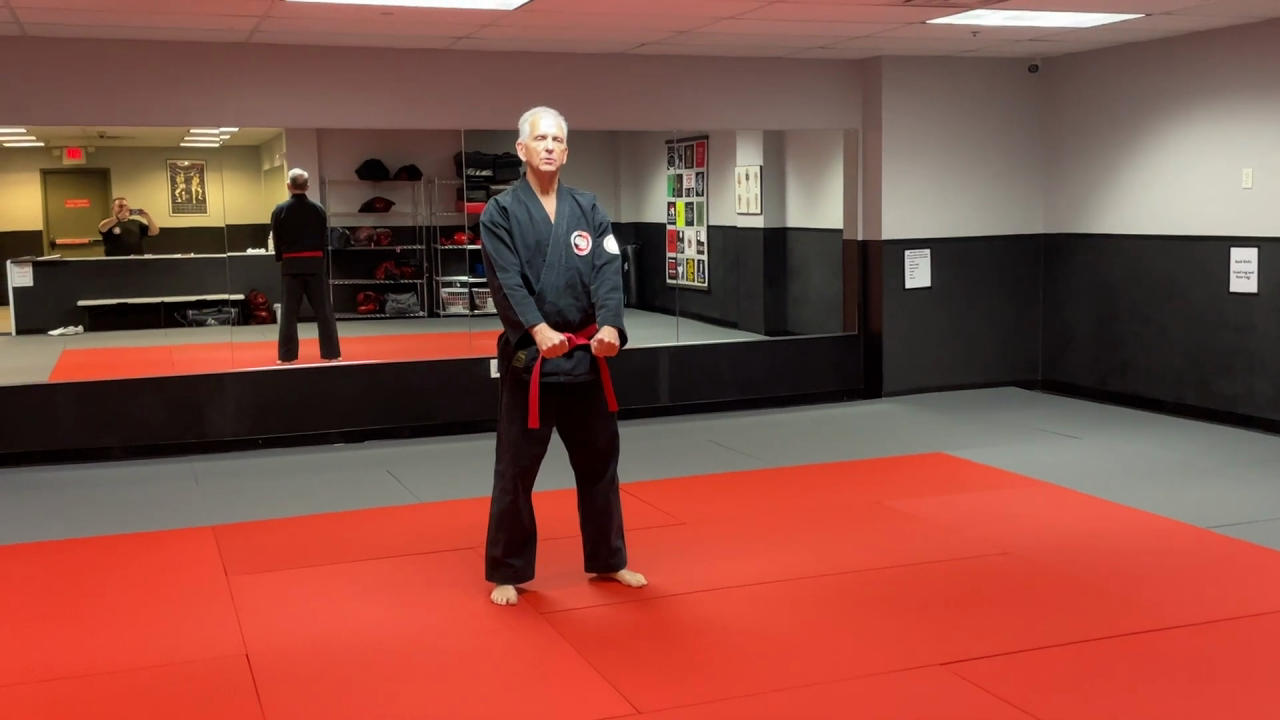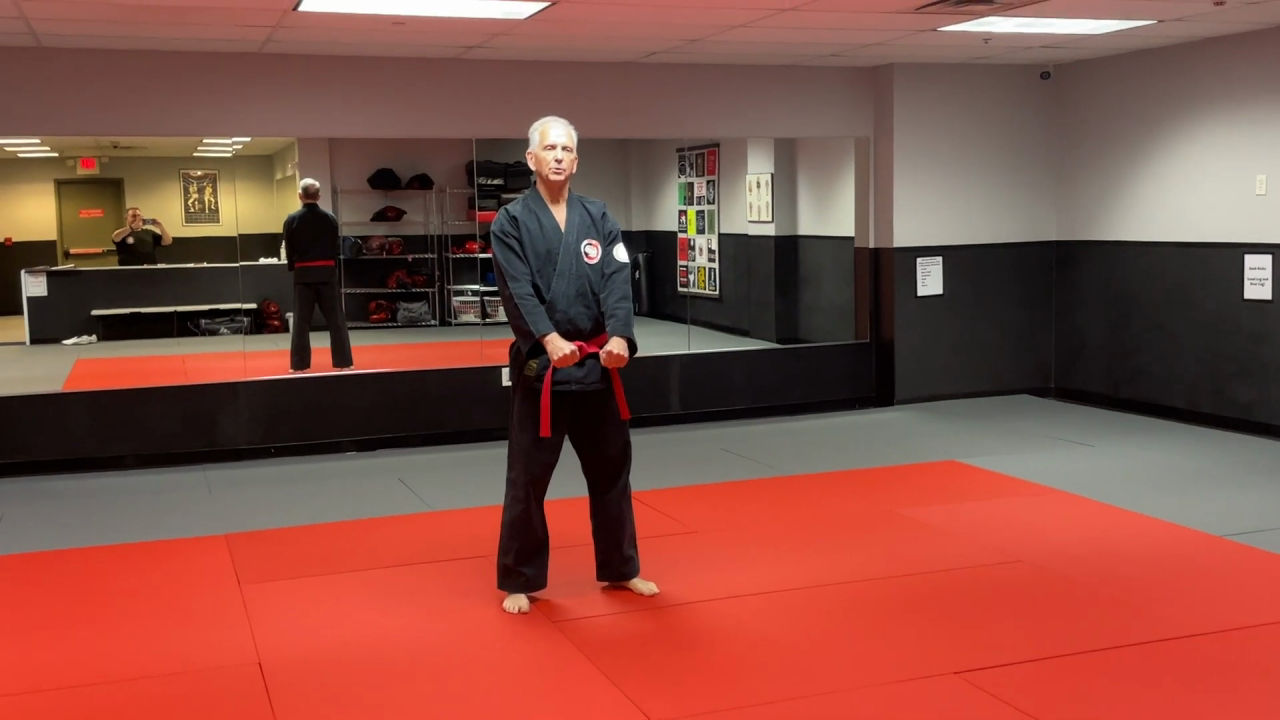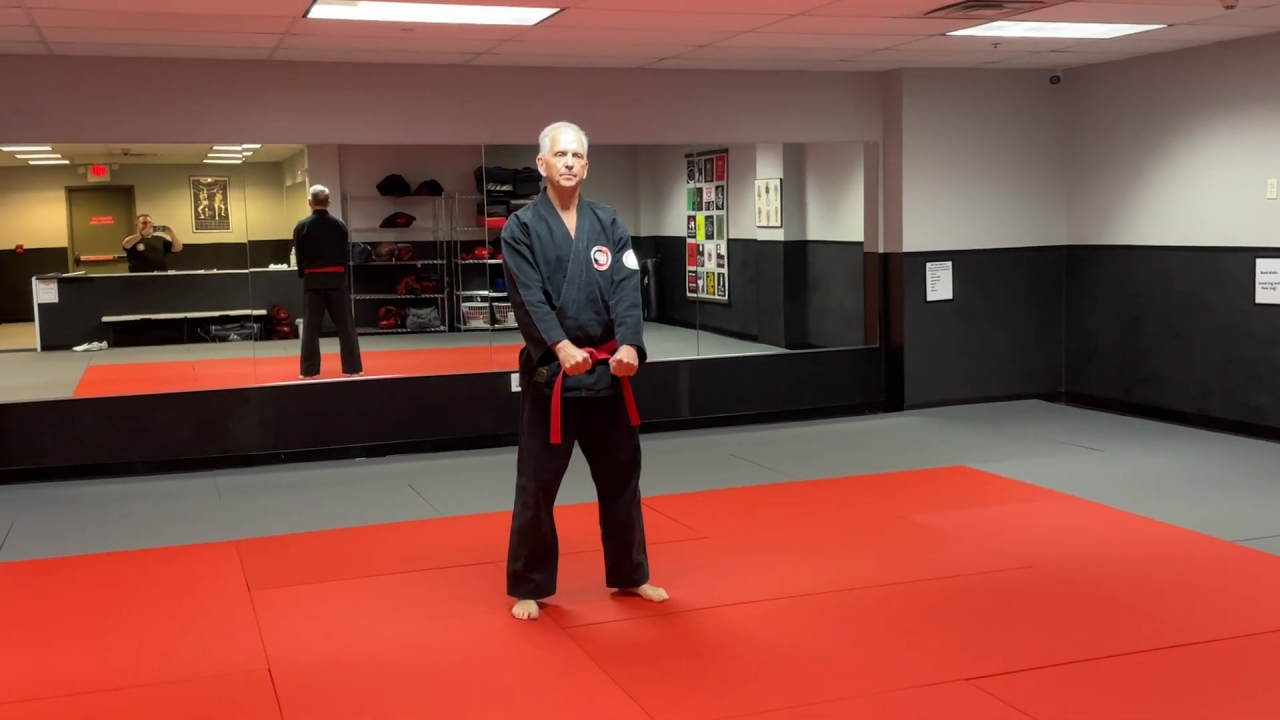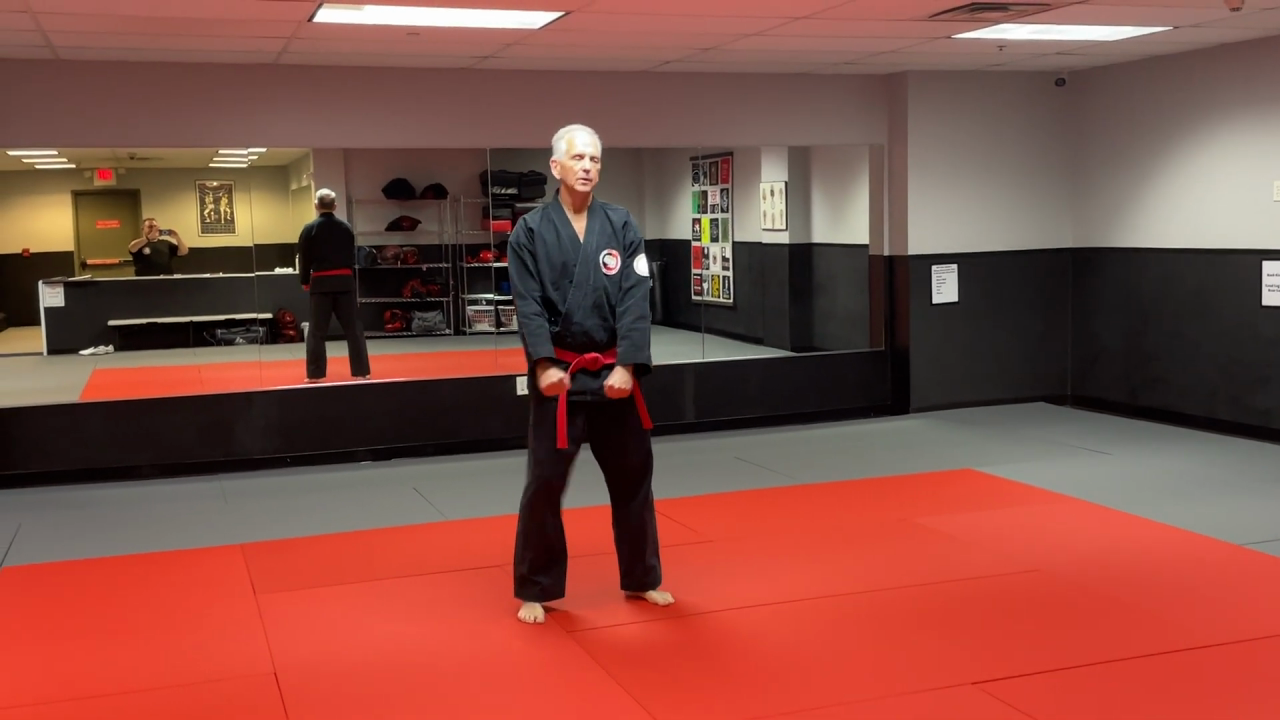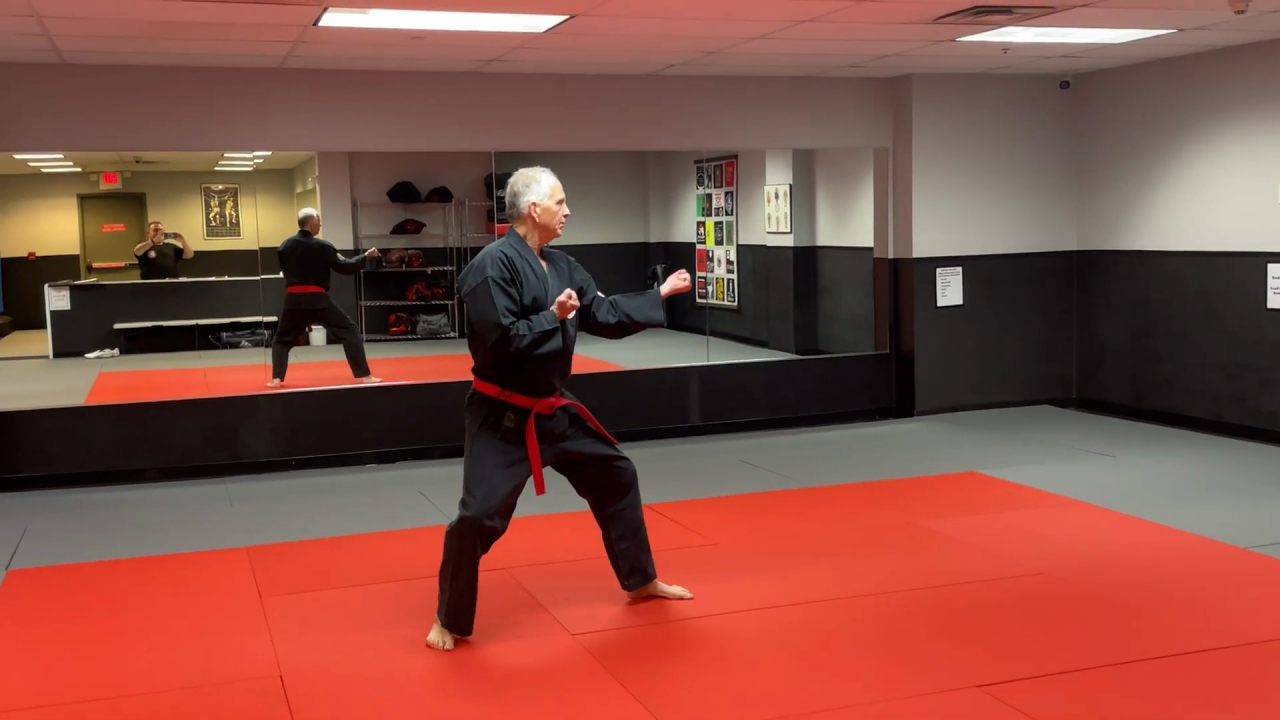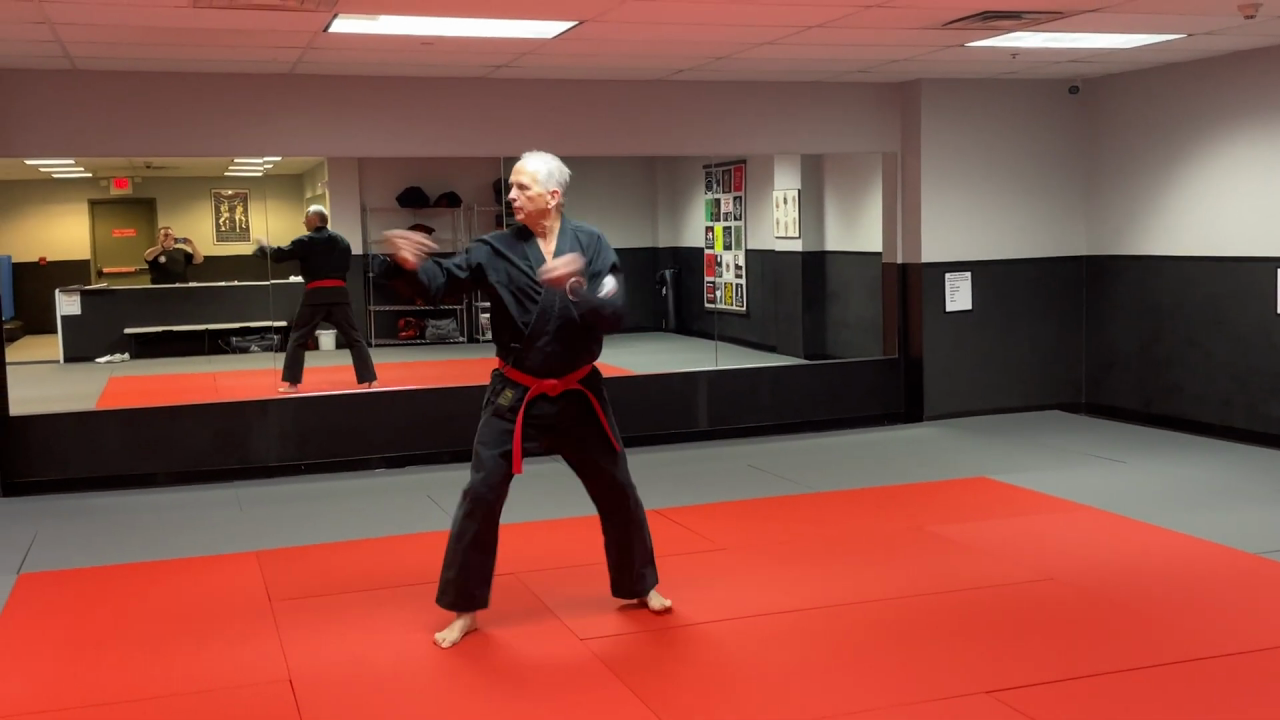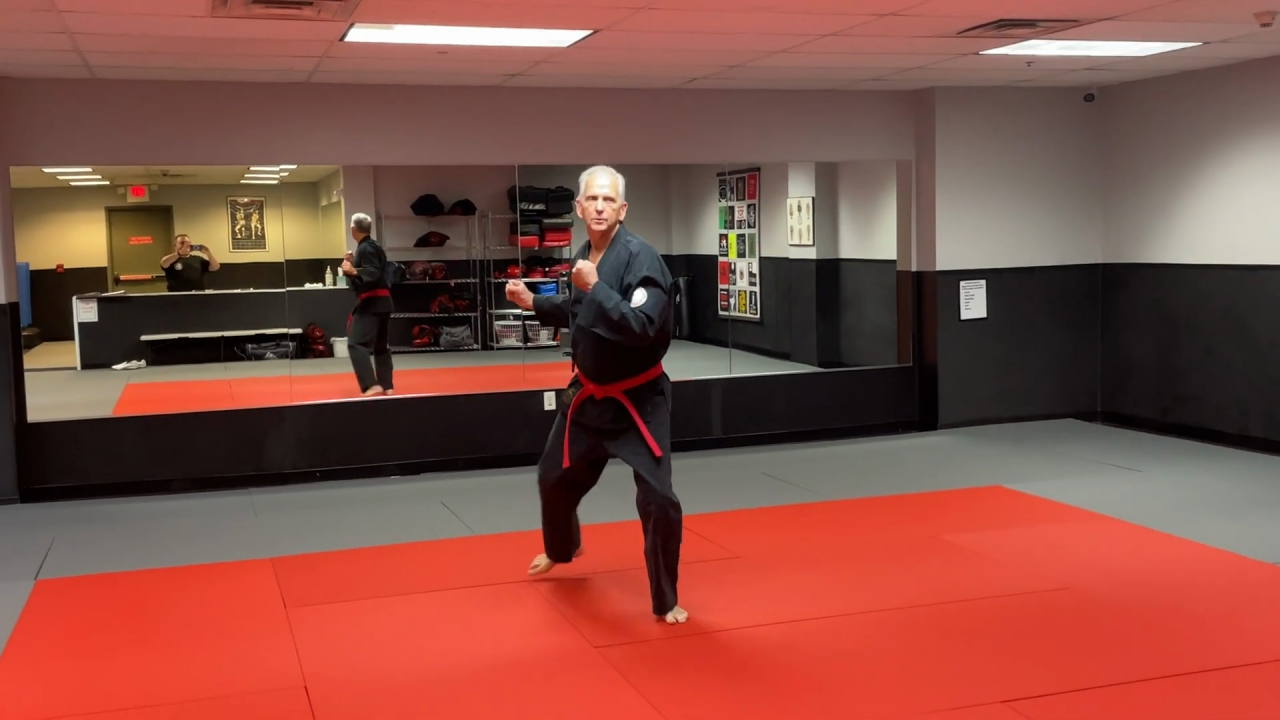
dt=0.7s
person 1, frame 1
left shoulder: (588, 209)
right shoulder: (501, 212)
left elbow: (607, 271)
right elbow: (506, 281)
left wrist: (610, 325)
right wrist: (538, 330)
left hip: (585, 354)
right hip: (528, 356)
left knee: (599, 461)
right knee: (516, 469)
left ankle: (608, 561)
right ankle: (507, 573)
person 1, frame 2
left shoulder: (598, 217)
right shoulder: (511, 222)
left elbow: (616, 281)
right elbow: (517, 291)
left wrist: (619, 335)
right wrist: (549, 340)
left hip: (597, 363)
right hip: (540, 365)
left knee: (611, 469)
right knee: (527, 477)
left ankle: (619, 569)
right ankle: (519, 581)
person 1, frame 3
left shoulder: (608, 223)
right shoulder: (521, 227)
left elbow: (626, 288)
right elbow: (528, 297)
left wrist: (628, 344)
right wrist: (561, 347)
left hip: (607, 368)
right hip: (549, 371)
left knee: (621, 475)
right knee: (538, 483)
left ankle: (629, 575)
right ankle: (528, 586)
person 1, frame 4
left shoulder: (620, 223)
right shoulder: (531, 230)
left elbow: (637, 300)
right elbow: (529, 306)
left wrist: (628, 365)
right wrist: (543, 365)
left hip: (615, 370)
right hip: (559, 372)
left knee: (632, 477)
right knee: (546, 482)
left ankle: (642, 579)
right ankle: (538, 589)
person 1, frame 5
left shoulder: (560, 265)
right shoulder: (494, 264)
left elbow: (604, 316)
right elbow: (500, 341)
left wrist: (660, 294)
right wrist: (553, 317)
left hip: (553, 409)
right hip: (501, 415)
left knee: (616, 476)
right knee: (479, 517)
left ankle: (640, 579)
right ankle: (450, 619)
person 1, frame 6
left shoulder: (592, 245)
right shoulder: (498, 246)
left elbow: (610, 316)
right elbow: (444, 282)
left wrist: (575, 287)
right wrist: (414, 262)
left hip: (577, 393)
right hip: (515, 394)
left knee: (615, 492)
right knee: (481, 497)
left ankle: (639, 586)
right ankle: (464, 609)
person 1, frame 7
left shoulder: (640, 257)
right shoulder: (584, 257)
left elbow: (642, 327)
left wrist: (593, 288)
right wrist: (534, 303)
left hip: (638, 397)
right hip: (588, 394)
left knee: (658, 499)
right knee: (555, 478)
left ankle: (666, 601)
right ankle: (562, 550)
person 2, frame 1
left shoulder: (280, 210)
right shoulder: (318, 209)
left elbow: (276, 241)
right elbow: (324, 238)
left hip: (291, 264)
right hip: (315, 263)
left knee: (289, 311)
right knee: (324, 310)
left ankle: (287, 356)
right ankle: (331, 353)
person 2, frame 2
left shoulder: (292, 220)
right shoulder: (330, 218)
left elbow: (289, 251)
right elbow: (336, 248)
left hip: (303, 273)
right hip: (327, 272)
left knee: (301, 320)
right knee: (336, 319)
left ankle: (299, 364)
right ankle: (343, 362)
person 2, frame 3
left shoulder: (302, 226)
right shoulder: (339, 225)
left elbow: (299, 257)
right elbow: (346, 254)
left hip: (313, 280)
right hip: (336, 278)
left knee: (311, 326)
right knee: (345, 324)
left ankle: (309, 371)
right ankle: (353, 368)
person 2, frame 4
left shoulder: (310, 229)
right shoulder: (346, 228)
left elbow: (304, 259)
right elbow: (351, 256)
left wrist: (305, 281)
left hip: (320, 282)
right hip: (344, 281)
left knee: (316, 330)
right knee: (353, 328)
left ankle: (315, 374)
right ankle: (361, 372)
person 2, frame 5
left shoulder: (285, 246)
right shoulder: (321, 247)
right elbow: (345, 267)
right wrist: (366, 256)
left hip: (294, 300)
right hip: (317, 299)
left knee: (282, 339)
right knee: (349, 331)
left ankle: (277, 378)
right ankle: (364, 375)
person 2, frame 6
left shoulder: (307, 241)
right shoulder: (341, 241)
left elbow: (282, 255)
right elbow: (345, 264)
left wrist: (263, 247)
left hip: (316, 294)
right hip: (340, 294)
left knee: (298, 338)
right knee: (354, 337)
left ankle: (291, 383)
right ankle: (370, 379)
person 2, frame 7
left shoulder: (366, 248)
right shoulder: (371, 246)
left elbow: (373, 273)
left wrist: (353, 271)
right wrist: (353, 264)
left hip: (372, 302)
right hip: (381, 302)
left knee: (357, 343)
right knee: (381, 347)
left ankle: (372, 385)
right ankle: (387, 386)
